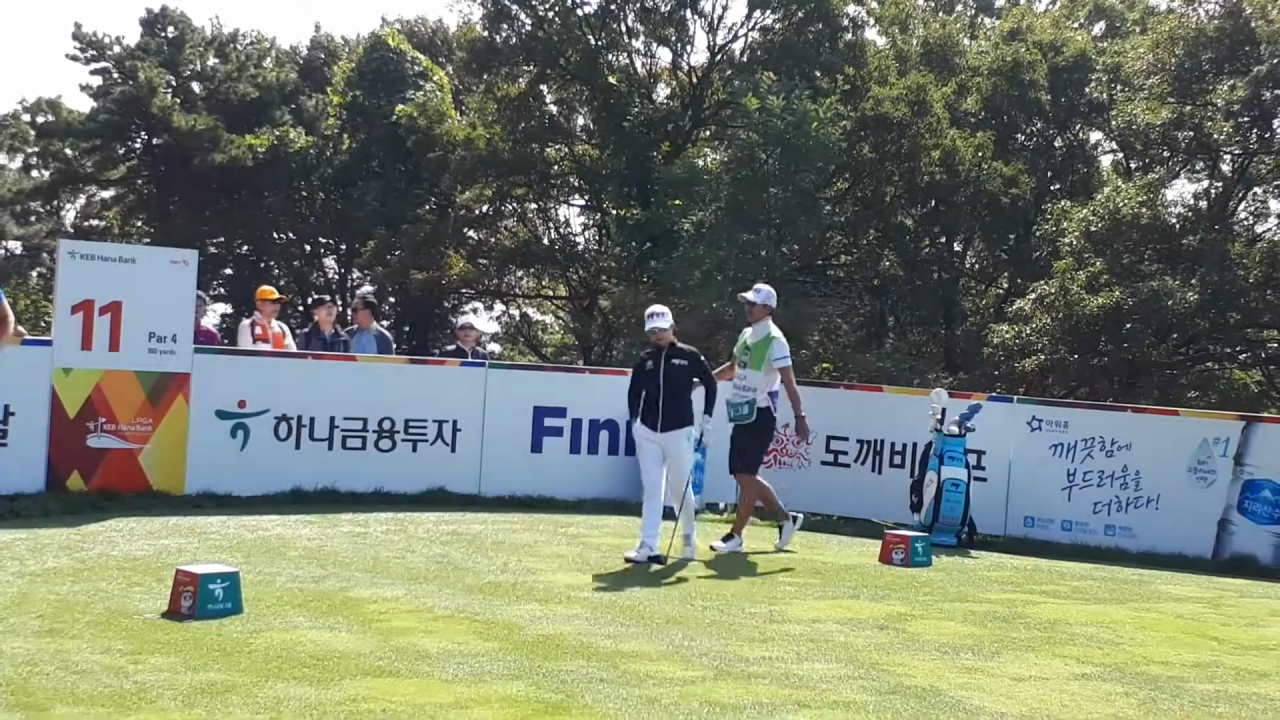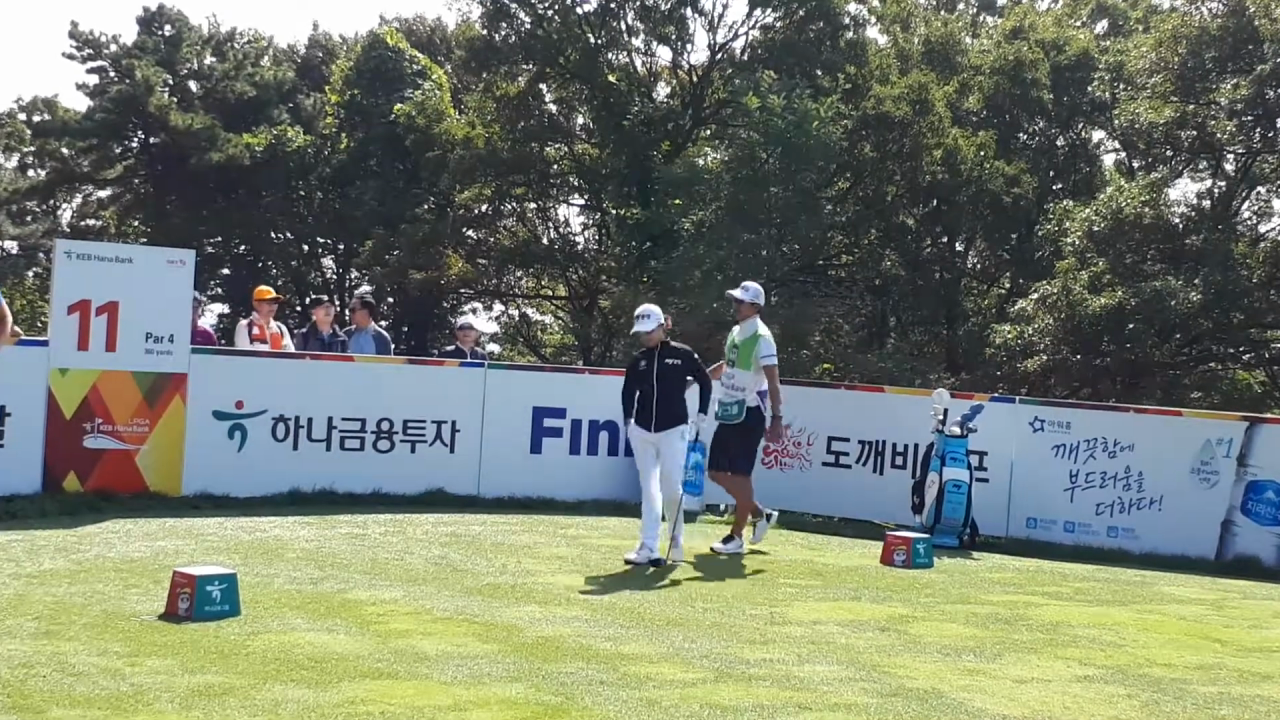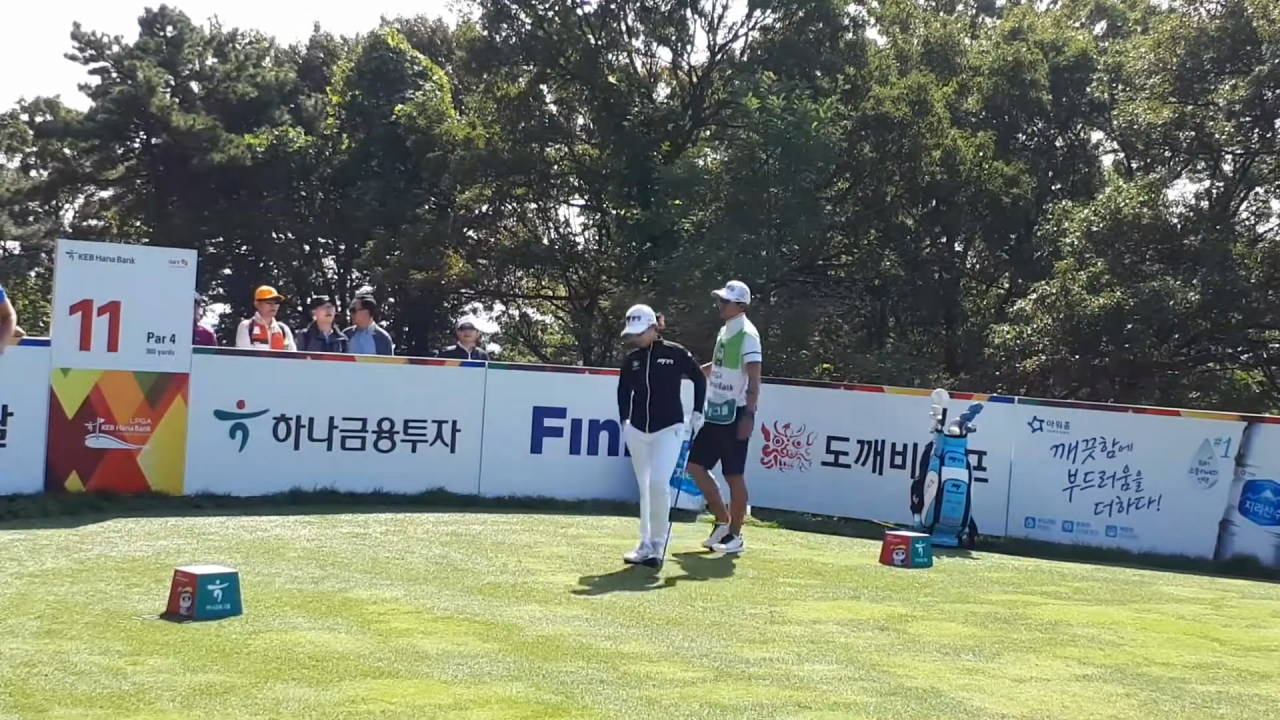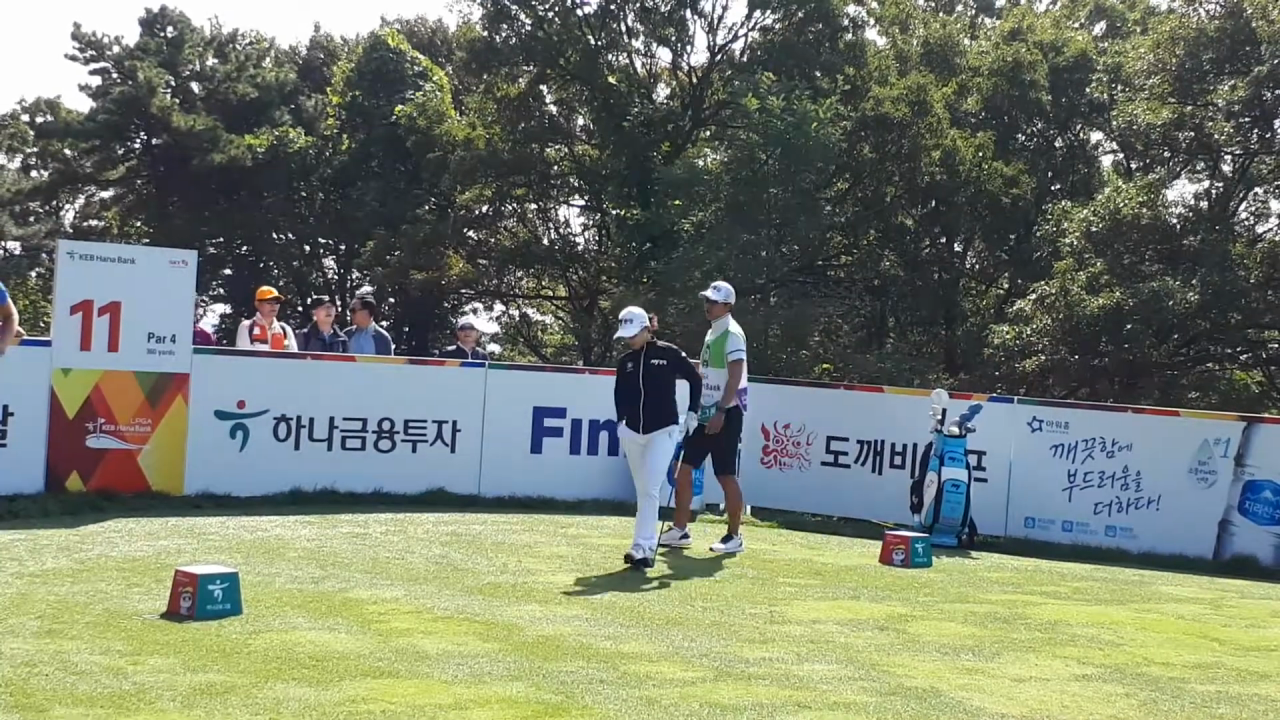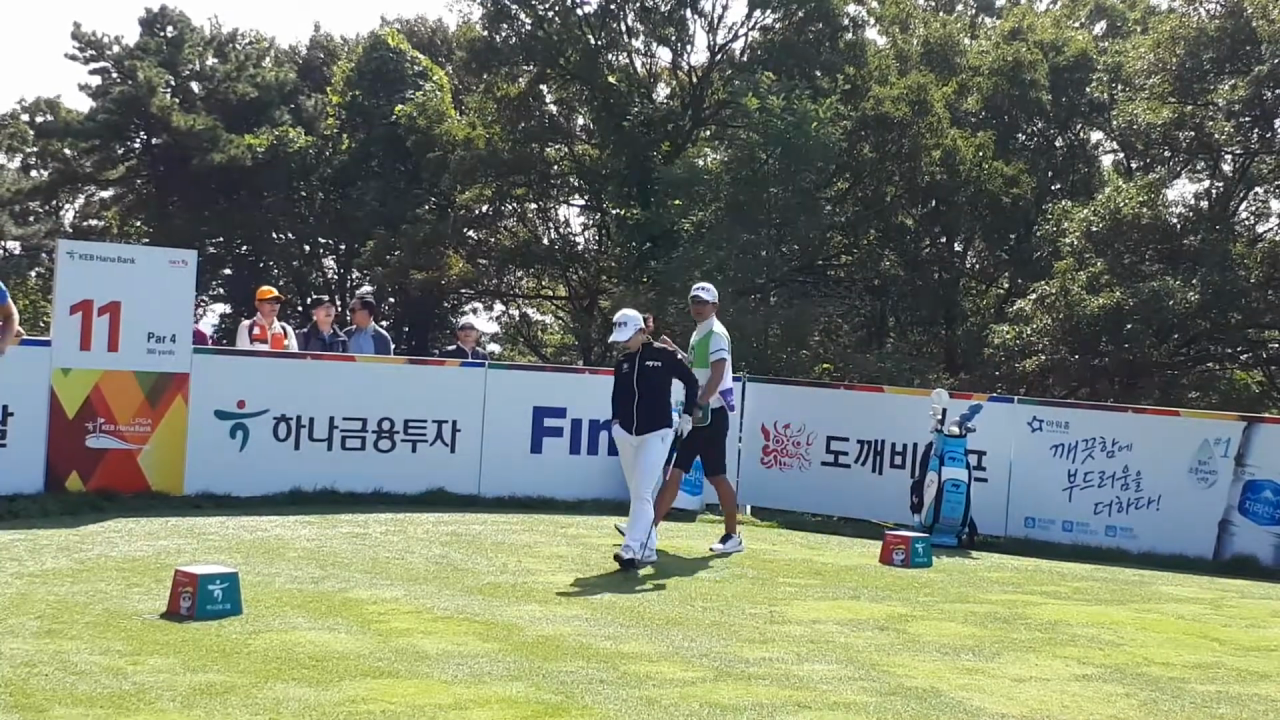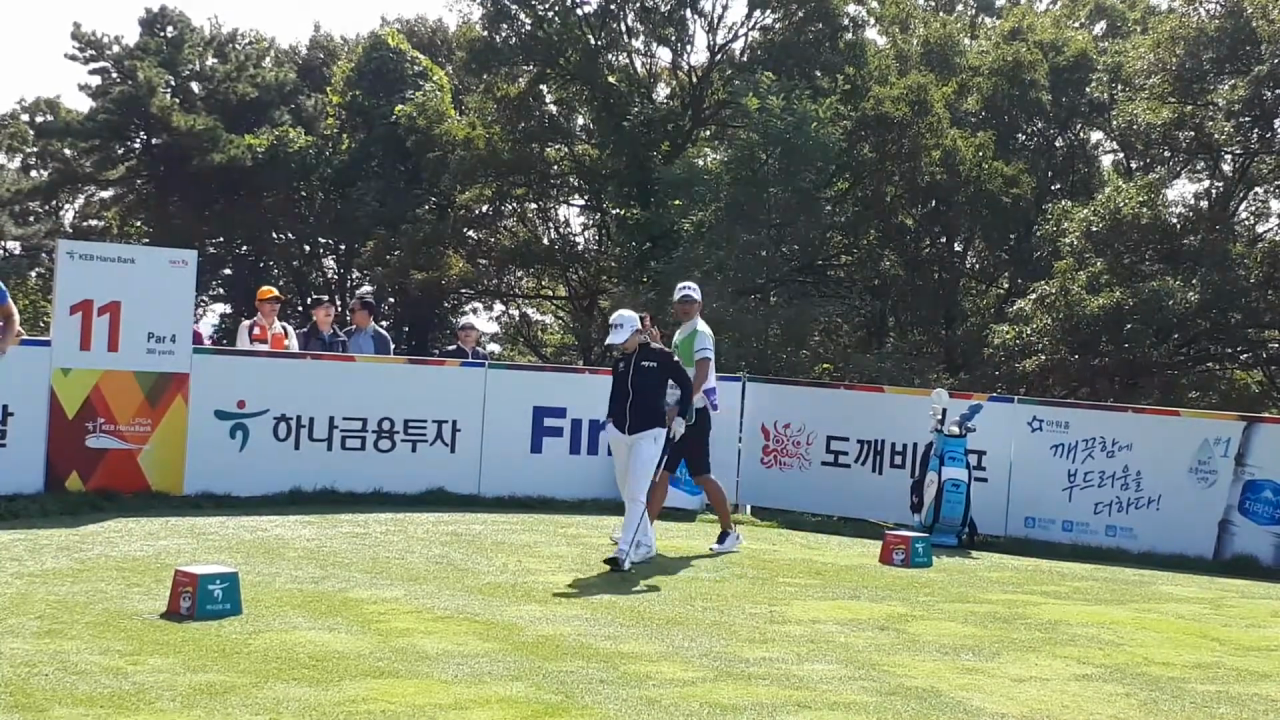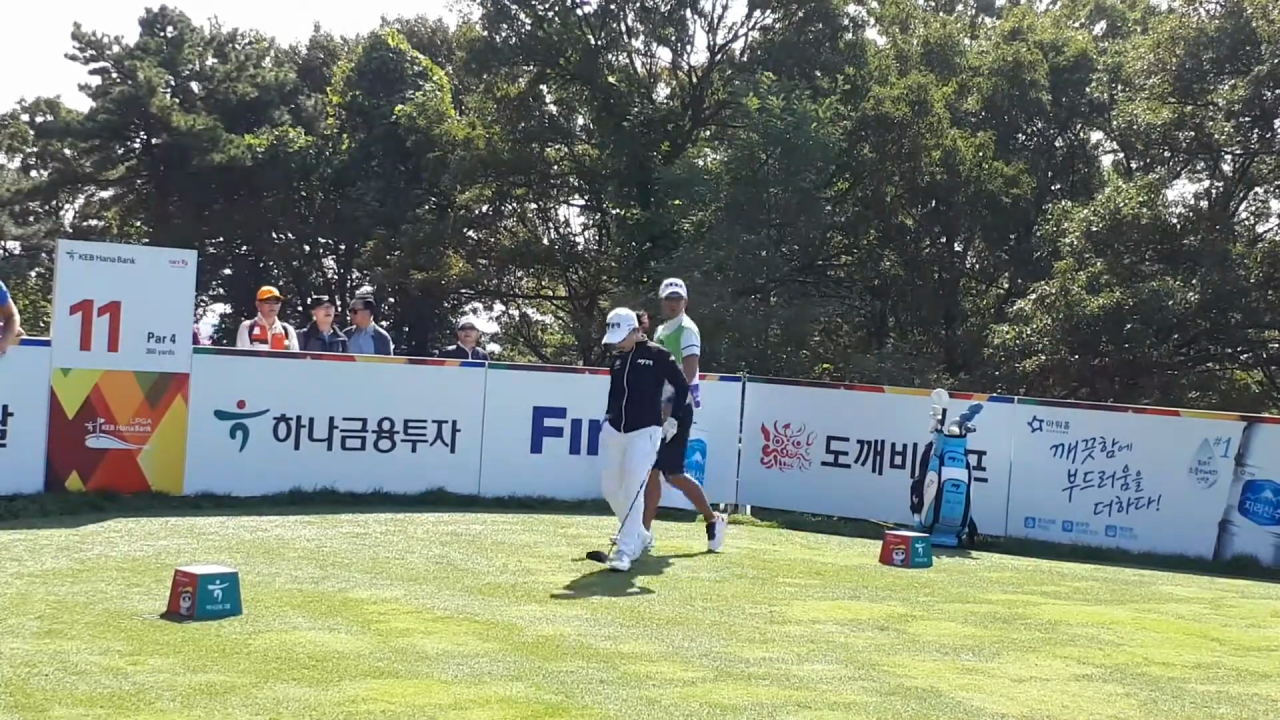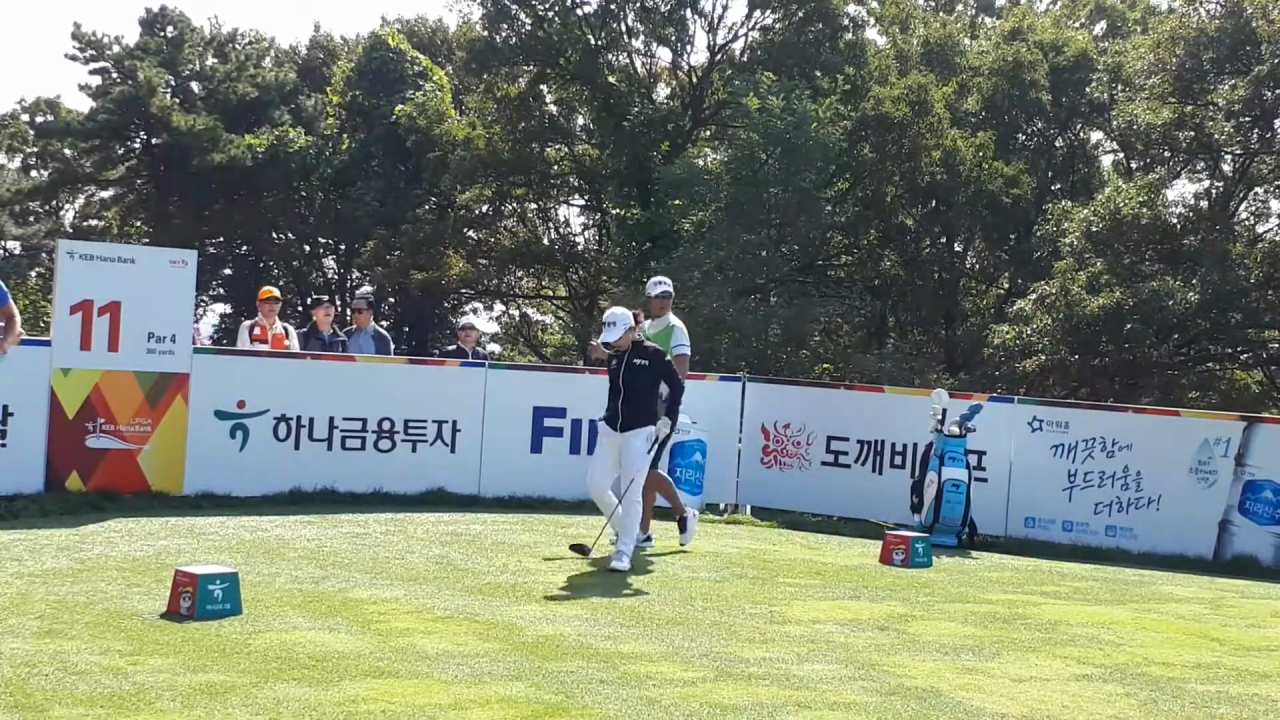
dt=0.1s
person 1, frame 1
left shoulder: (774, 340)
right shoulder: (746, 334)
left elbow: (789, 382)
right elbow: (735, 366)
left wrist: (799, 417)
left hip: (759, 416)
right hip: (742, 415)
left knee: (746, 476)
right knee: (746, 475)
left ankle: (736, 535)
right ankle: (786, 518)
person 1, frame 2
left shoulder: (761, 337)
right shoulder: (736, 332)
left elbow: (772, 381)
left wrist: (776, 418)
left hip: (748, 415)
right hip: (730, 415)
left knee: (739, 477)
right knee: (716, 472)
left ankle: (736, 537)
right ankle: (760, 514)
person 1, frame 3
left shoulder: (747, 335)
right shoulder: (724, 331)
left elbow: (754, 379)
left wrist: (747, 416)
left hip: (736, 414)
right hip: (716, 413)
left knee: (734, 477)
right knee: (695, 467)
left ankle: (735, 536)
right ankle: (723, 521)
person 1, frame 4
left shoulder: (732, 334)
right shoulder: (712, 332)
left elbow: (735, 377)
left wrist: (722, 412)
left hip: (725, 414)
right hip: (705, 414)
left knee: (726, 476)
right knee: (684, 468)
left ankle: (734, 536)
right ankle: (679, 529)
person 1, frame 5
left shoulder: (716, 334)
right shoulder: (697, 333)
left elbow: (717, 376)
left wrist: (696, 404)
left hip: (711, 415)
right hip: (694, 415)
left knee: (716, 476)
right knee: (672, 471)
left ankle: (733, 535)
person 1, frame 6
left shoulder: (700, 333)
right shoulder: (679, 334)
left elbow: (701, 375)
left hip: (695, 414)
left knee: (701, 476)
right knee: (661, 473)
left ankle: (729, 531)
person 1, frame 7
left shoulder: (688, 330)
right shoulder: (662, 331)
left elbow: (689, 371)
left hip: (677, 410)
left knee: (673, 473)
right knee: (651, 471)
left ankle: (713, 520)
right ankle: (641, 531)
person 1, frame 8
left shoulder: (676, 329)
right shoulder: (643, 328)
left elbow: (682, 370)
left wrist: (666, 403)
left hip: (657, 408)
left knee: (647, 468)
right knee: (644, 470)
left ankle: (682, 513)
right ankle: (643, 531)
person 2, frame 1
left shoulder: (689, 355)
right shoulder: (644, 360)
left elbow: (710, 384)
right elbow: (635, 392)
left wrist: (706, 416)
right wrist: (634, 419)
left hip: (680, 431)
right hip: (648, 431)
left knee: (679, 488)
right knee: (652, 489)
left ankle: (688, 537)
right ankle: (648, 546)
person 2, frame 2
left shoulder: (682, 354)
right shoulder: (638, 360)
left elbow: (705, 382)
right elbow: (628, 391)
left wrist: (702, 414)
right wrist: (628, 420)
left hip: (674, 430)
right hip: (642, 431)
left knee: (671, 486)
right knee: (649, 490)
left ankle: (676, 537)
right ankle: (648, 548)
person 2, frame 3
left shoulder: (675, 353)
right shoulder: (631, 360)
left elbow: (700, 380)
right elbow: (624, 391)
left wrist: (697, 412)
right wrist: (624, 419)
left hip: (669, 429)
right hip: (637, 431)
left knee: (658, 484)
right knee: (645, 490)
left ankle: (657, 543)
right ankle: (647, 549)
person 2, frame 4
left shoulder: (669, 353)
right shoulder: (626, 361)
left elbow: (695, 380)
right elbow: (620, 392)
left wrist: (692, 413)
right wrist: (620, 420)
left hip: (663, 431)
right hip: (632, 432)
left knee: (650, 488)
right knee: (642, 491)
left ankle: (642, 547)
right ankle: (646, 548)
person 2, frame 5
left shoulder: (665, 356)
right shoulder: (622, 362)
left elbow: (692, 383)
left wrist: (688, 414)
right wrist: (615, 420)
left hip: (657, 433)
right hip: (625, 433)
left knee: (642, 493)
right knee: (638, 493)
left ankle: (632, 549)
right ankle: (647, 547)
person 2, frame 6
left shoulder: (661, 356)
right shoulder: (620, 362)
left elbow: (687, 386)
left wrist: (680, 417)
right wrist: (610, 419)
left hip: (649, 433)
right hip: (619, 433)
left knee: (636, 494)
right knee: (629, 494)
left ankle: (625, 552)
right ankle: (645, 544)
person 2, frame 7
left shoulder: (658, 355)
right shoulder: (617, 360)
left elbow: (682, 387)
left wrist: (673, 419)
right wrist: (609, 417)
left hip: (644, 432)
right hip: (614, 430)
left knee: (633, 493)
right knee: (610, 489)
left ankle: (624, 552)
right ankle: (638, 536)
person 2, frame 8
left shoulder: (654, 354)
right shoulder: (614, 358)
left elbow: (677, 387)
left wrist: (667, 418)
right wrist: (606, 417)
left hip: (640, 432)
right hip: (610, 430)
left knee: (631, 493)
right knee: (596, 486)
left ankle: (623, 553)
right ankle: (627, 532)
